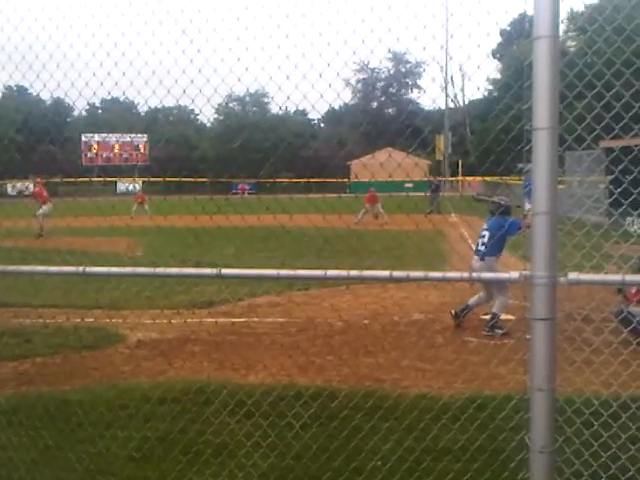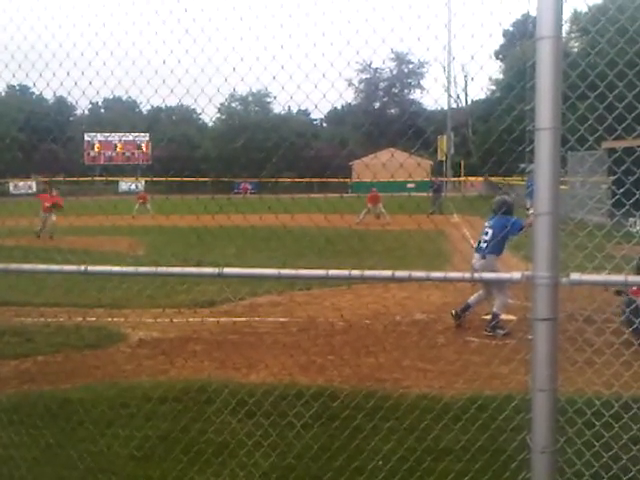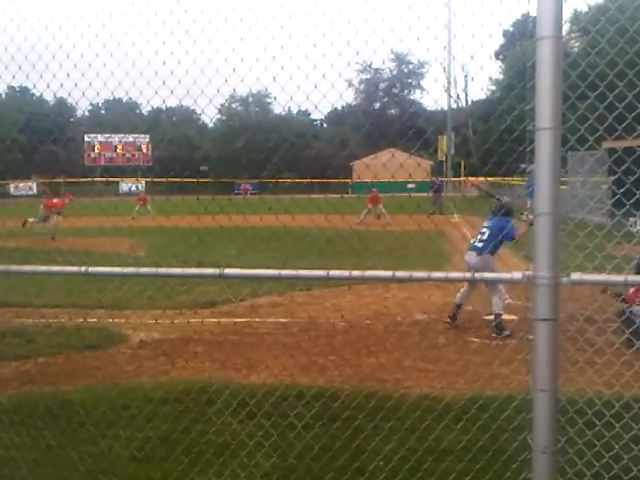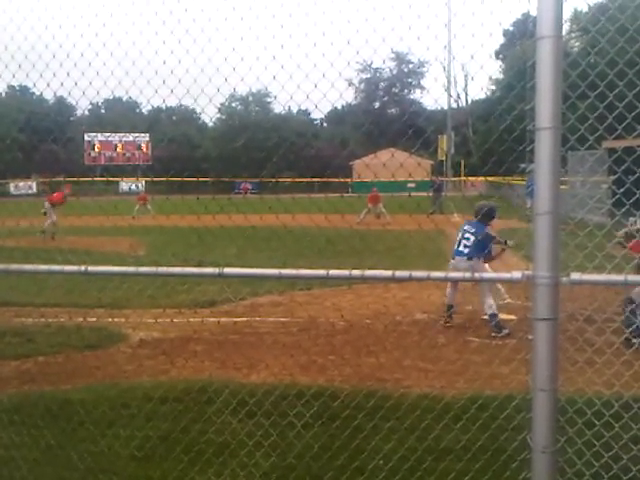
dt=0.4s
person 1, frame 1
left shoulder: (491, 221)
right shoulder: (503, 222)
left elbow: (515, 226)
right elbow: (526, 224)
left wrist: (523, 220)
left hip: (477, 261)
right hip: (487, 263)
left knee: (488, 293)
right knee: (503, 292)
left ankle: (459, 313)
right ankle: (491, 326)
person 1, frame 2
left shoulder: (492, 219)
right shoulder: (506, 221)
left elbow: (515, 226)
right elbow: (527, 224)
right wrist: (532, 215)
left hip: (477, 259)
right hip: (487, 261)
left knee: (487, 291)
right knee: (502, 292)
left ankle: (460, 313)
right ankle: (492, 326)
person 1, frame 3
left shoulder: (490, 220)
right shoulder: (505, 222)
left elbow: (511, 235)
right elbow: (516, 237)
left wrist: (525, 223)
right wrist: (528, 224)
left hip: (470, 256)
right hip: (483, 258)
left knee: (470, 285)
right knee: (497, 291)
left ankle: (453, 315)
right ankle: (498, 326)
person 1, frame 4
left shoulder: (466, 224)
right shoulder: (485, 234)
right elbow: (486, 259)
left wrist: (501, 242)
right wrist: (503, 249)
left hip: (455, 261)
right hip: (472, 263)
left knee: (452, 286)
right knee: (487, 294)
left ankle: (448, 316)
right ankle: (496, 326)
